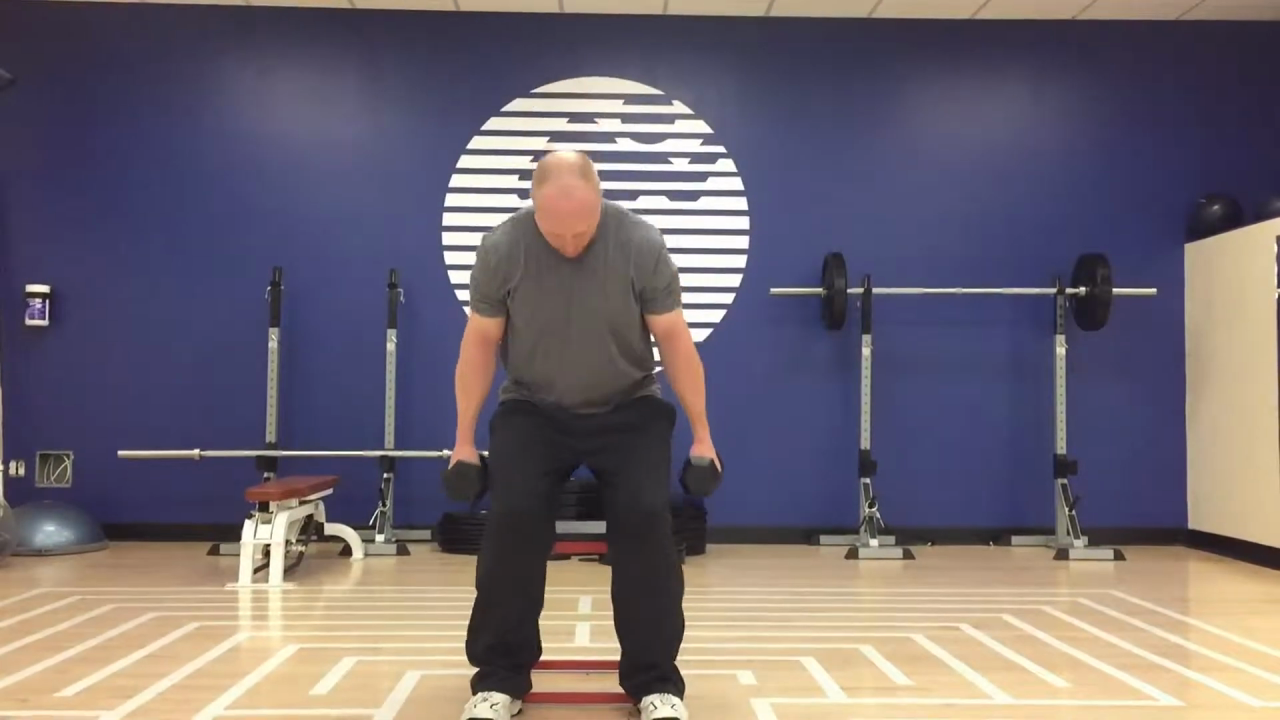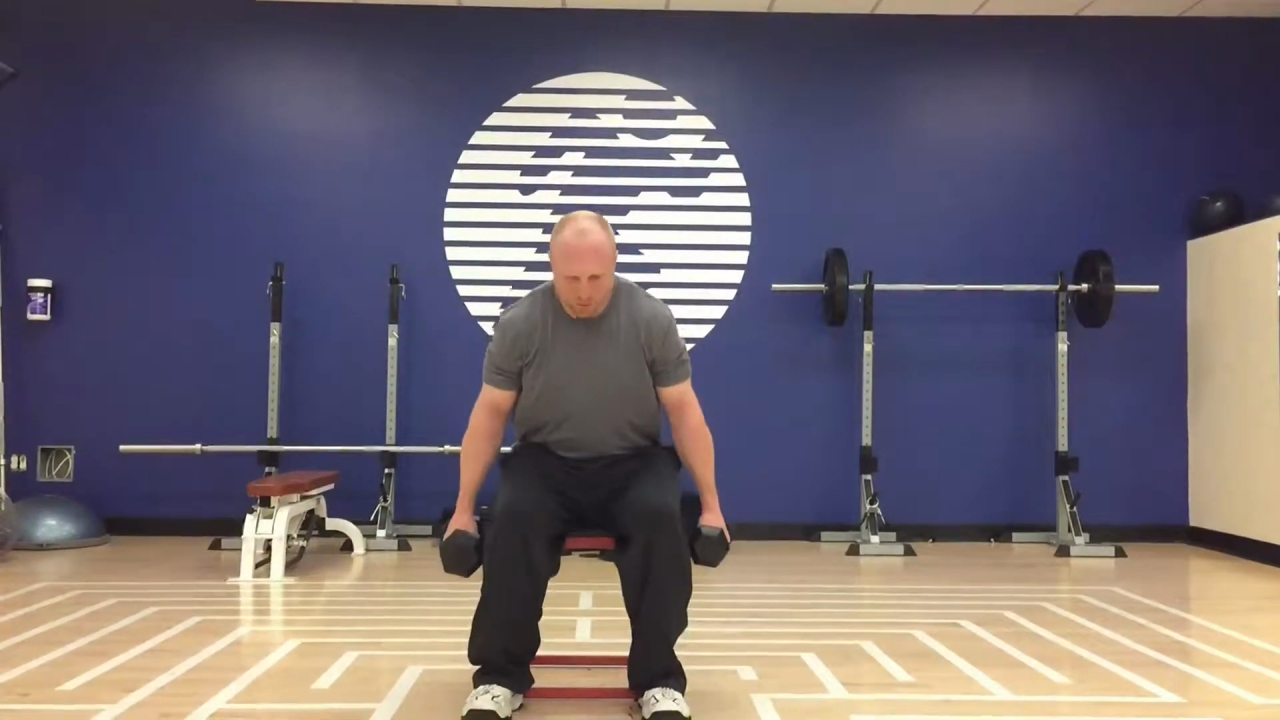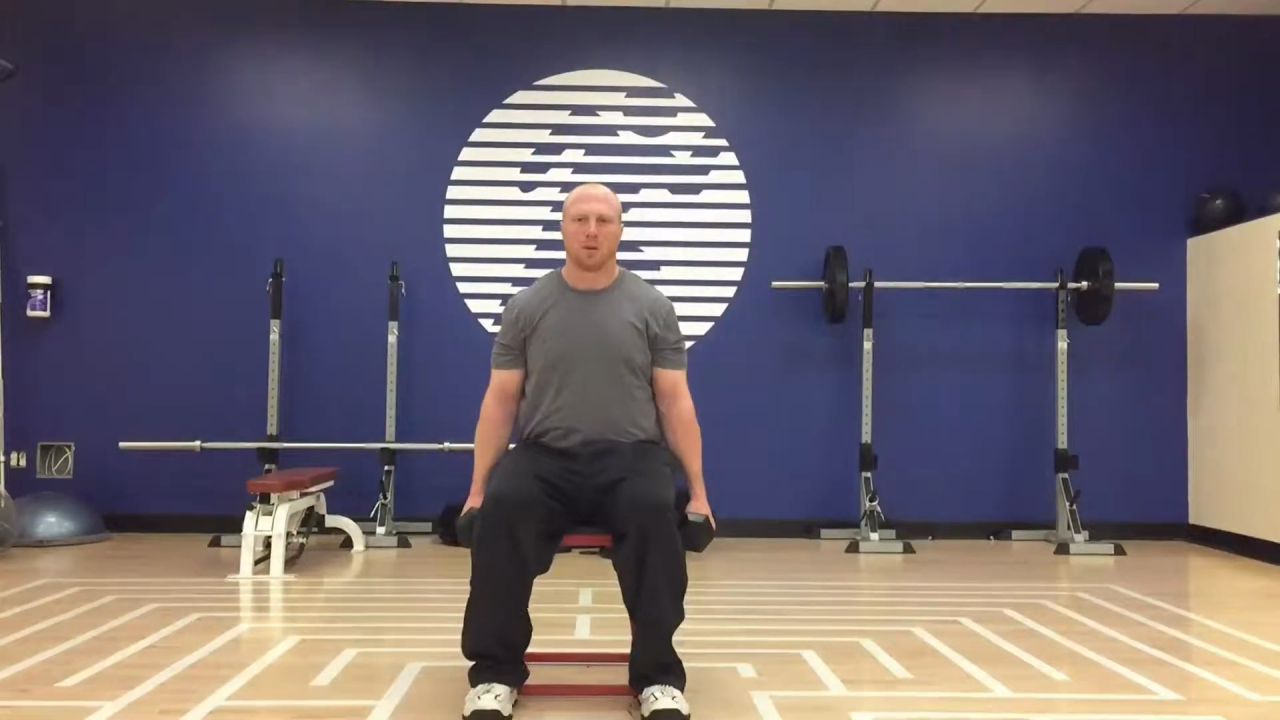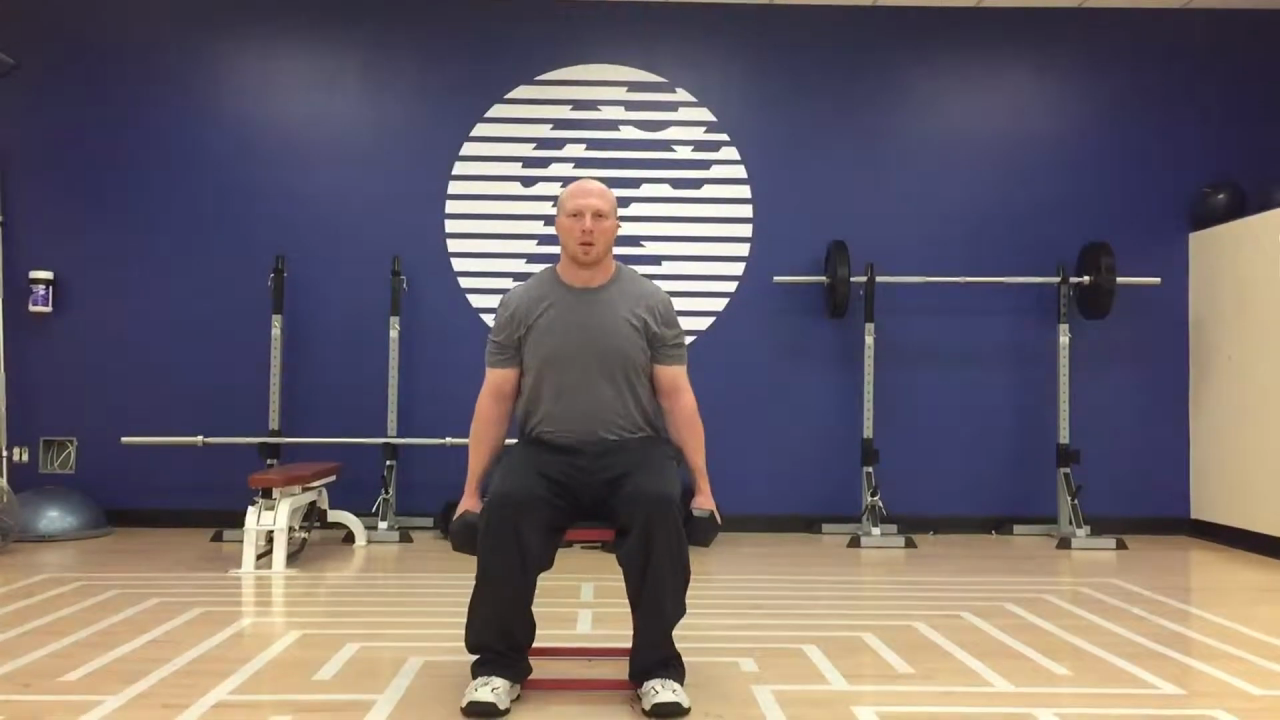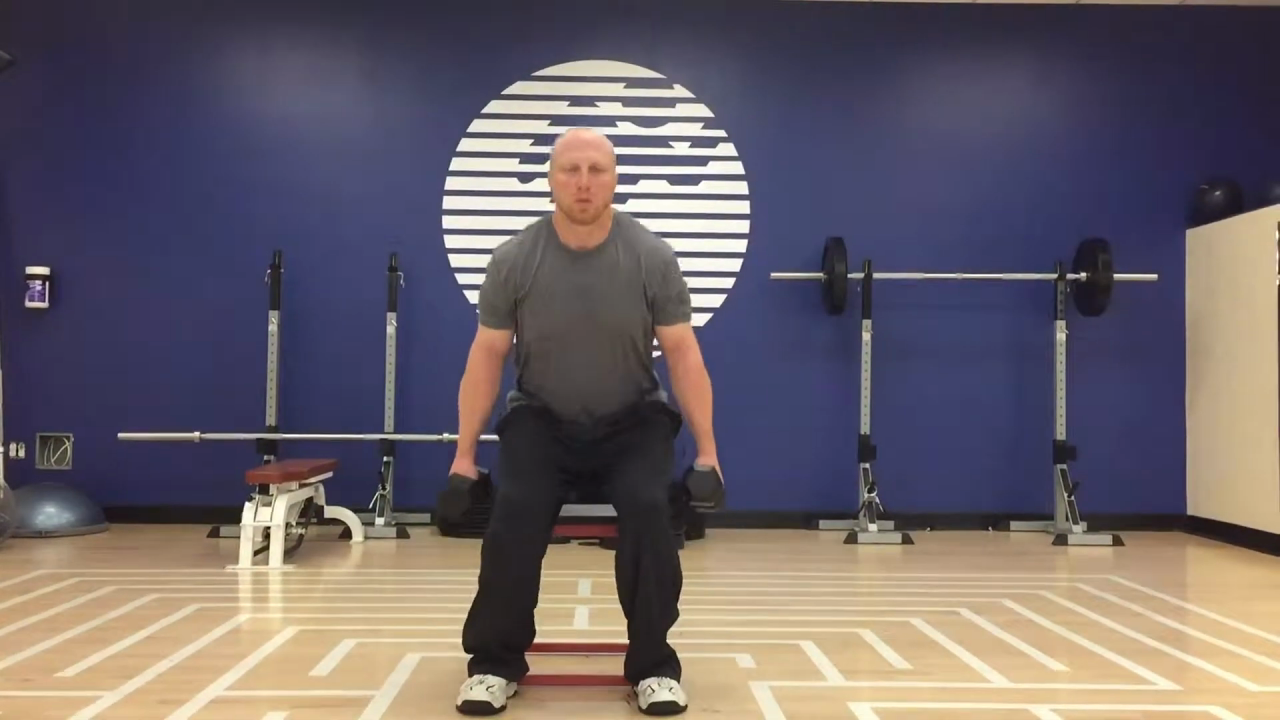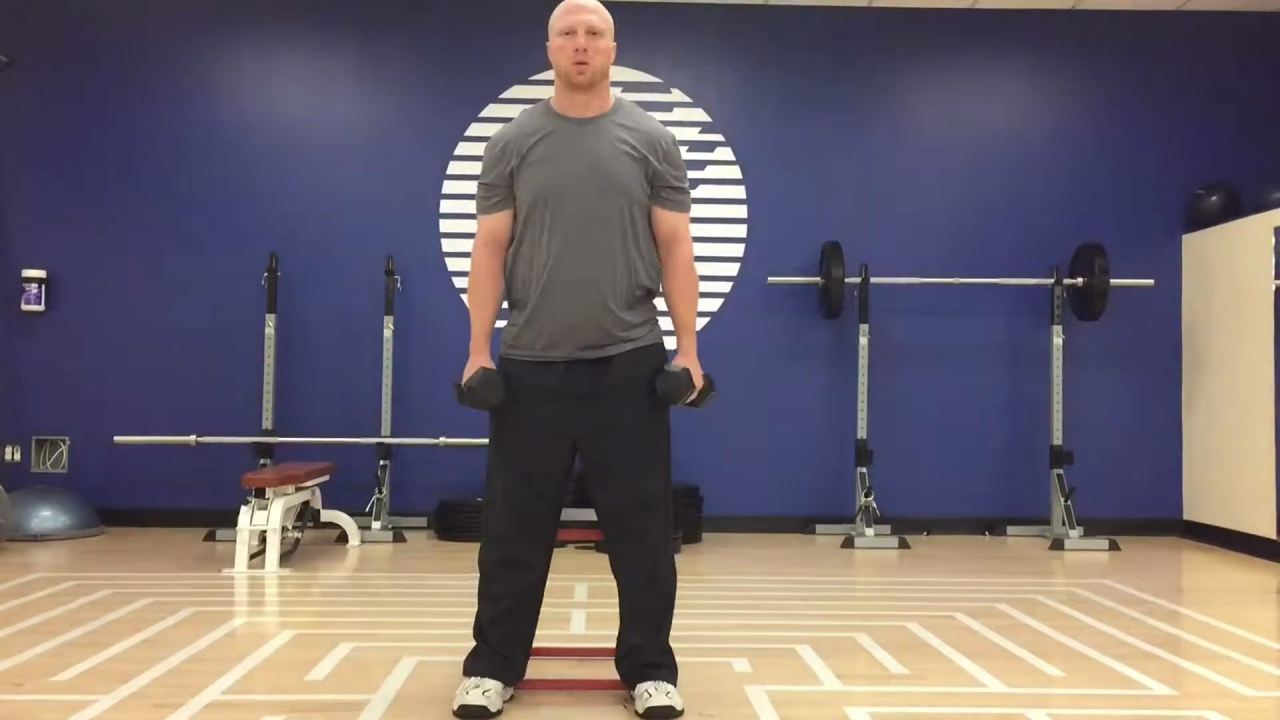
dt=0.5s
person 1, frame 1
left shoulder: (640, 244)
right shoulder: (501, 249)
left elbow: (674, 341)
right elbow: (481, 343)
left wrist: (700, 432)
right wrist: (465, 437)
left hip: (628, 409)
right hip: (533, 410)
left knee: (645, 521)
right knee: (513, 522)
person 1, frame 2
left shoulder: (652, 320)
right shoulder: (519, 325)
left elbow: (685, 413)
right elbow: (489, 414)
left wrist: (711, 503)
right wrist: (463, 508)
left hip: (632, 463)
right hip: (546, 463)
left knee: (660, 520)
right knee: (512, 522)
right ankle: (499, 677)
person 1, frame 3
left shoulder: (652, 307)
right shoulder: (526, 307)
left elbow: (675, 401)
right elbow: (501, 399)
left wrist: (698, 490)
right wrist: (478, 487)
left hip: (630, 457)
right hip: (545, 458)
left knee: (654, 513)
right knee: (502, 509)
left ankle: (658, 675)
right ankle: (496, 672)
person 1, frame 4
left shoulder: (650, 304)
right shoulder: (519, 305)
left elbow: (677, 397)
right elbow: (495, 399)
left wrist: (702, 486)
right wrist: (471, 490)
left hip: (632, 454)
right hip: (546, 456)
left knee: (659, 507)
right knee: (506, 507)
left ankle: (657, 668)
right ankle: (498, 665)
person 1, frame 5
left shoulder: (652, 258)
right shoulder: (514, 261)
left elbow: (683, 355)
right elbow: (487, 357)
left wrist: (706, 449)
right wrist: (465, 452)
left hip: (633, 422)
right hip: (541, 421)
left knee: (648, 511)
right knee: (515, 513)
left ankle: (654, 665)
right ankle: (494, 663)
person 1, frame 6
left shoulder: (651, 140)
right shoulder: (511, 143)
left elbow: (675, 248)
right elbow: (490, 251)
left wrist: (686, 345)
right wrist: (478, 347)
left hip: (629, 363)
right hip: (529, 365)
left knee: (639, 519)
right knee: (517, 520)
